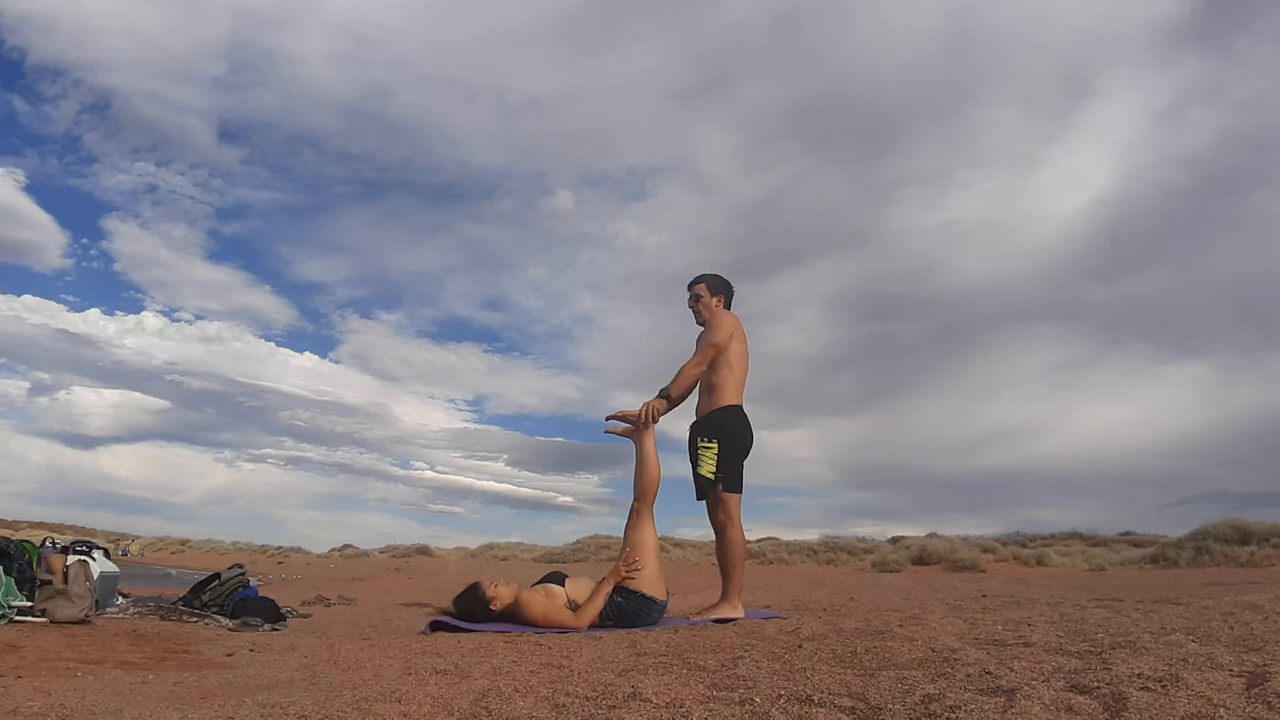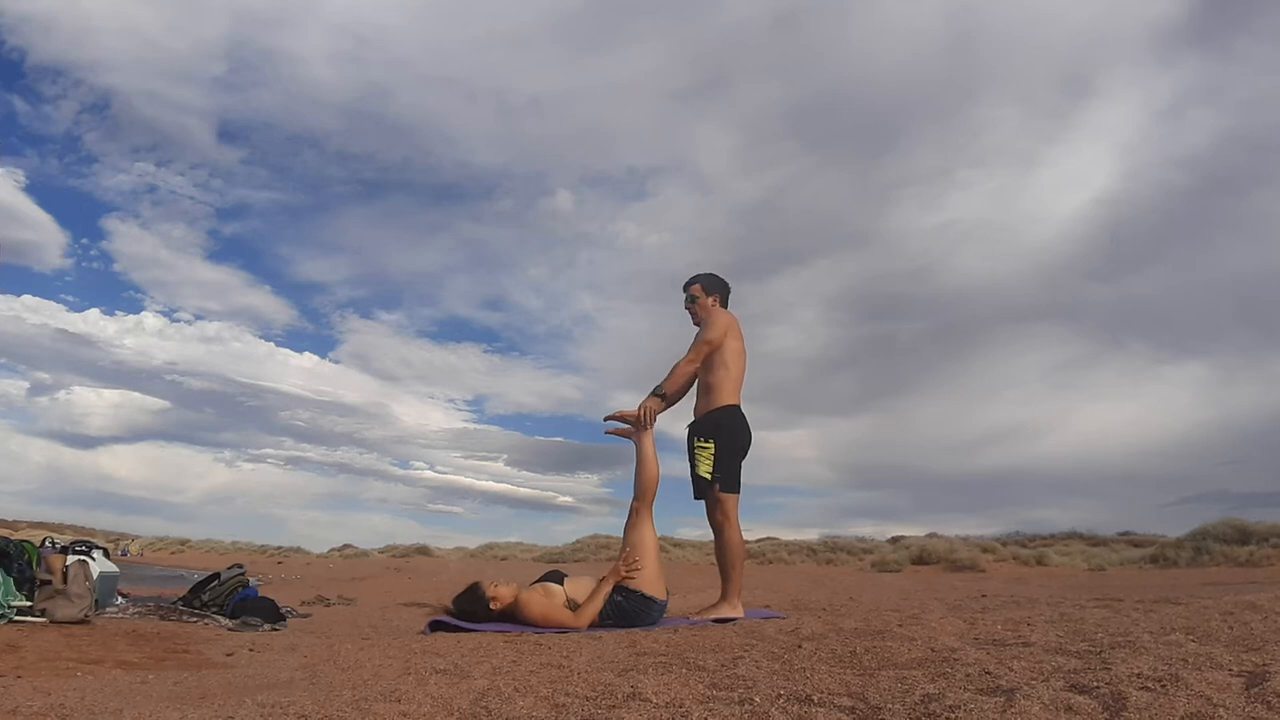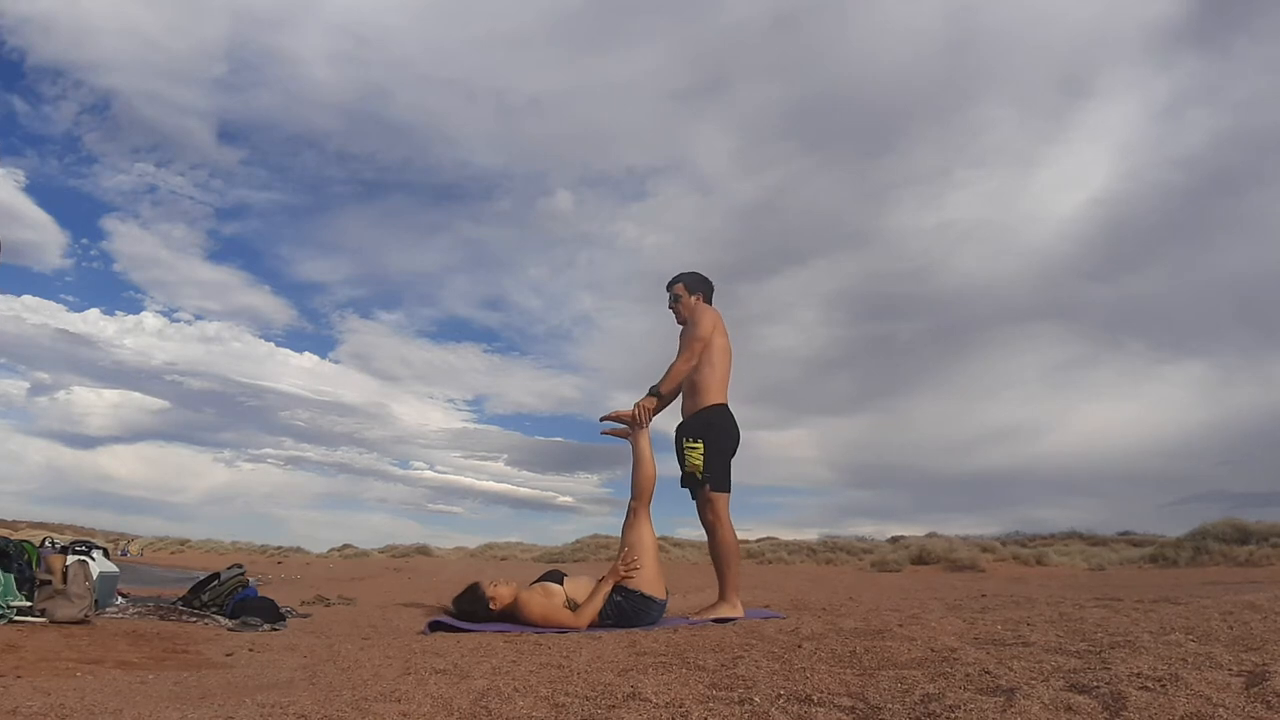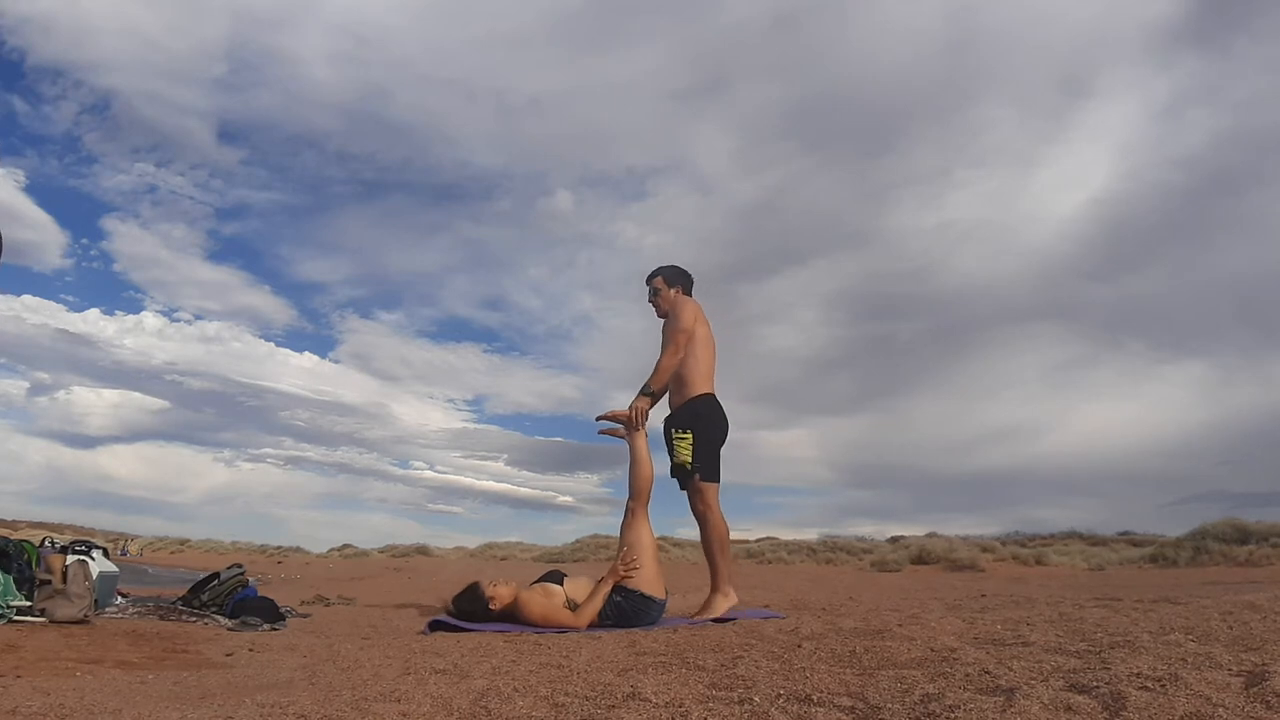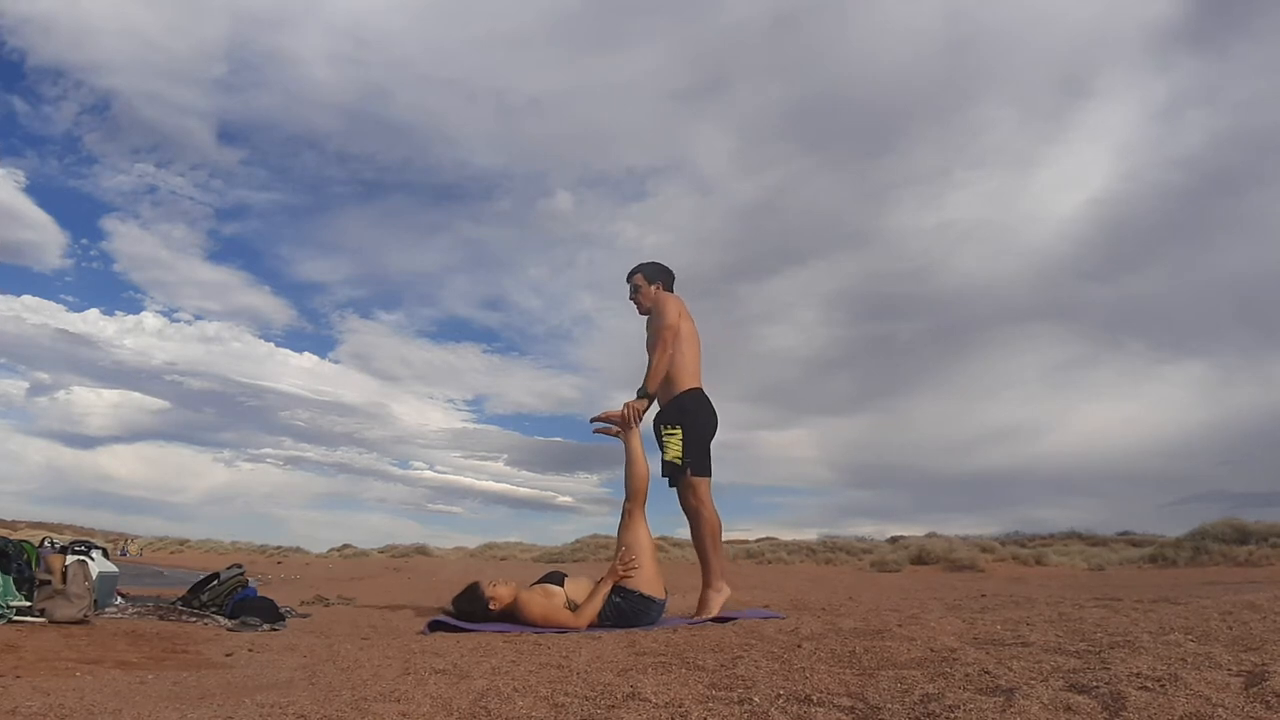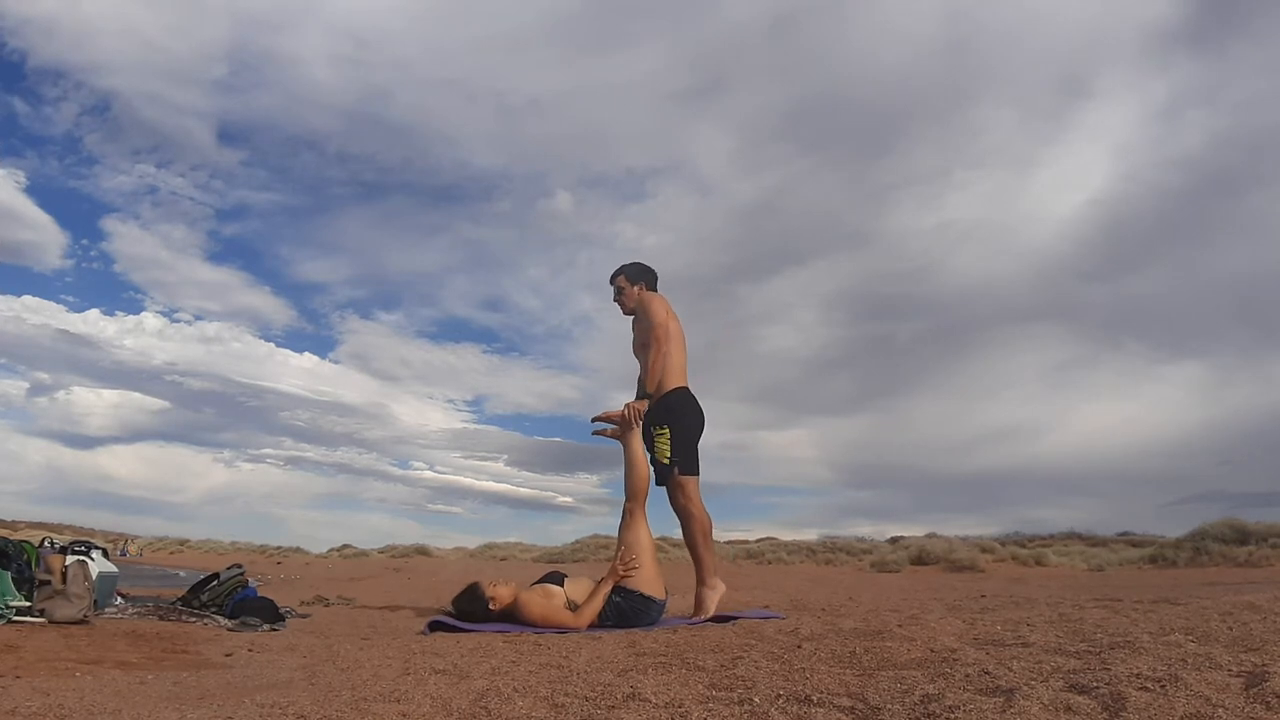
dt=0.4s
person 1, frame 1
left shoulder: (724, 321)
right shoulder: (710, 335)
left elbow: (697, 365)
right elbow: (690, 385)
left wrist: (661, 398)
right wrist: (653, 411)
left hip: (724, 425)
right hip: (715, 428)
left knee: (727, 516)
right knee: (721, 518)
left ankle: (731, 602)
right ankle: (729, 600)
person 1, frame 2
left shoulder: (721, 319)
right shoulder: (711, 335)
left elbow: (690, 363)
right elbow: (687, 382)
left wrist: (655, 397)
right wrist: (653, 410)
left hip: (722, 426)
right hip: (714, 428)
left knee: (725, 516)
right knee: (719, 517)
left ankle: (731, 602)
right ankle: (729, 600)
person 1, frame 3
left shoulder: (706, 315)
right shoulder: (695, 331)
left elbow: (686, 361)
right elbow: (680, 385)
left wrist: (651, 396)
right wrist: (648, 412)
left hip: (710, 424)
right hip: (702, 426)
left knee: (715, 514)
right knee: (710, 515)
left ankle: (730, 600)
right ankle: (727, 599)
person 1, frame 4
left shoulder: (685, 307)
right shoulder: (678, 324)
left elbow: (673, 355)
right elbow: (669, 378)
left wrist: (645, 396)
right wrist: (639, 413)
left hip: (699, 414)
right hip: (692, 418)
left knee: (706, 503)
right knee: (702, 506)
left ankle: (723, 589)
right ankle: (720, 590)
person 1, frame 5
left shoulder: (668, 303)
right shoulder: (661, 319)
left elbow: (663, 352)
right elbow: (663, 364)
left wrist: (642, 398)
right wrist: (637, 412)
left hip: (687, 409)
right hip: (681, 413)
left knee: (697, 499)
right knee: (692, 502)
left ankle: (715, 584)
right ankle: (713, 584)
person 1, frame 6
left shoulder: (652, 303)
right shoulder: (644, 321)
left elbow: (658, 349)
left wrist: (642, 399)
right wrist: (636, 414)
left hip: (674, 408)
right hip: (668, 412)
left knee: (685, 497)
right knee: (682, 500)
left ankle: (708, 581)
right ankle: (707, 581)
person 2, frame 1
left shoulder: (525, 601)
right shoulder: (525, 603)
right elbow: (578, 621)
right wrist: (610, 580)
left hip: (635, 603)
right hip: (638, 603)
right knee: (641, 508)
left ankle: (641, 438)
right ankle: (645, 433)
person 2, frame 2
left shoulder: (526, 599)
right shoulder: (524, 603)
right elbow: (578, 621)
right wrist: (610, 580)
left hip: (631, 602)
right hip: (637, 603)
right knee: (640, 509)
left ankle: (640, 438)
right ankle: (643, 433)
person 2, frame 3
left shoulder: (525, 600)
right shoulder: (525, 603)
right elbow: (578, 620)
right wrist: (610, 579)
left hip: (633, 603)
right hip: (637, 603)
right knee: (638, 508)
left ankle: (636, 436)
right ankle: (640, 432)
person 2, frame 4
left shoulder: (525, 599)
right shoulder: (524, 602)
right elbow: (578, 621)
right wrist: (609, 579)
left hip: (634, 603)
right hip: (637, 603)
right knee: (636, 508)
left ankle: (634, 436)
right ankle: (636, 432)
person 2, frame 5
left shoulder: (525, 600)
right shoulder: (524, 604)
right elbow: (578, 621)
right wrist: (609, 580)
left hip: (631, 604)
right hip: (636, 604)
right knee: (633, 509)
left ankle: (628, 436)
right ankle: (631, 431)
person 2, frame 6
left shoulder: (526, 600)
right shoulder: (524, 604)
right elbow: (578, 621)
right wrist: (610, 579)
left hip: (630, 603)
right hip: (635, 604)
right knee: (633, 510)
left ankle: (629, 437)
right ankle: (631, 429)
